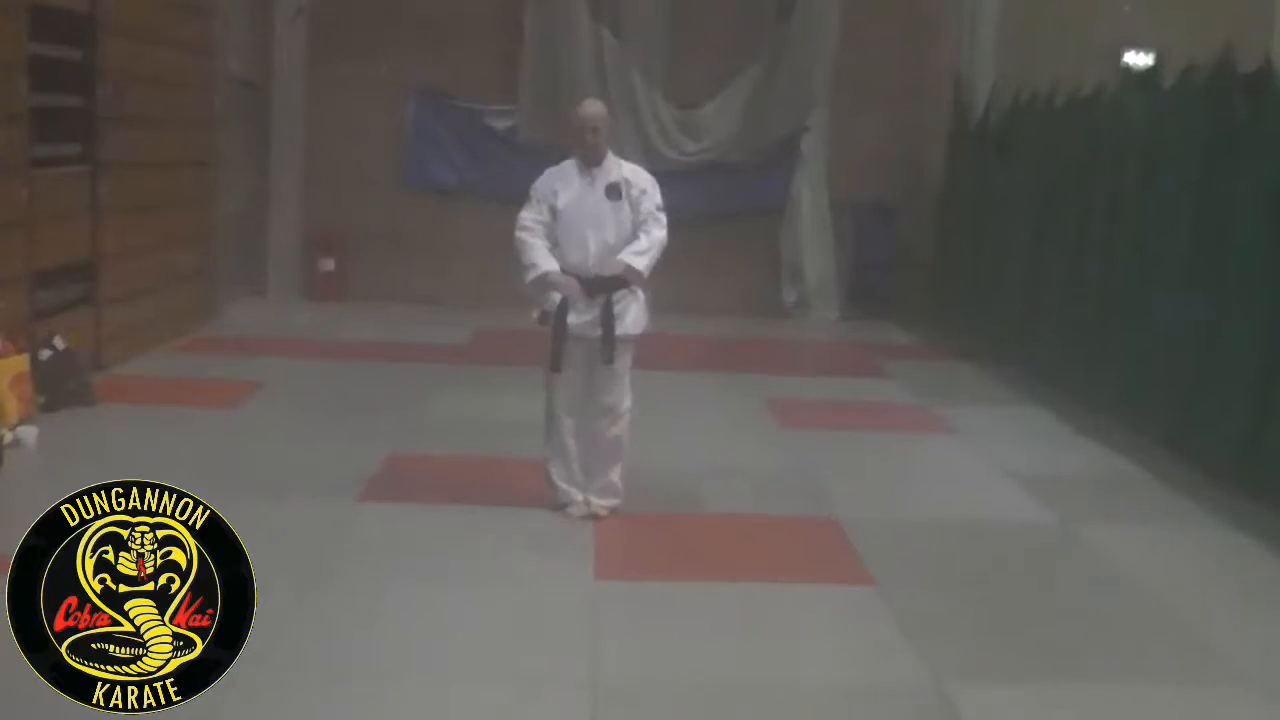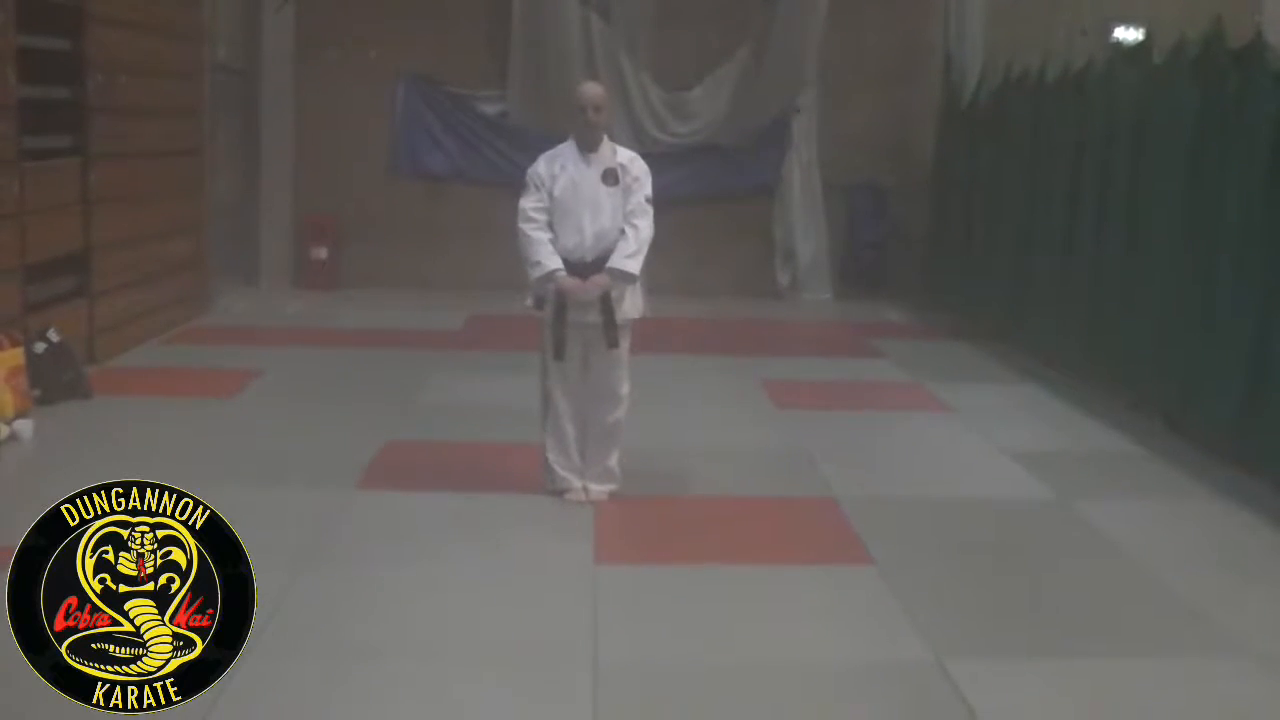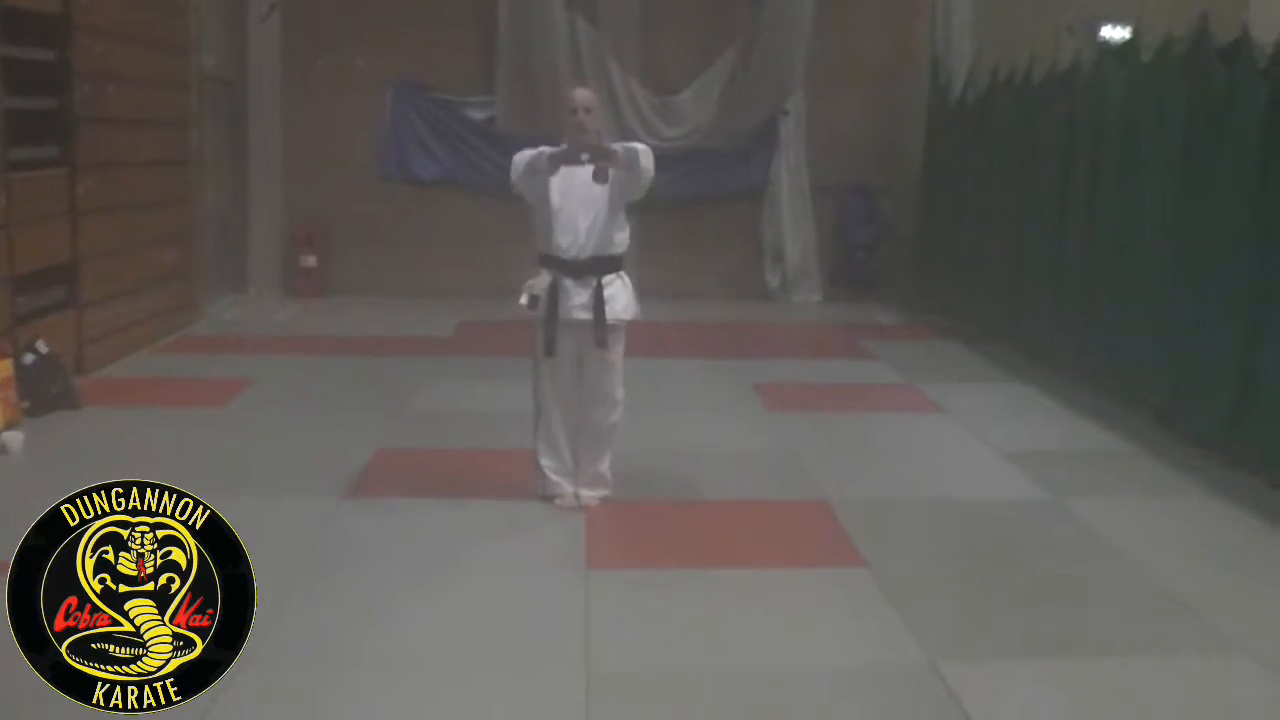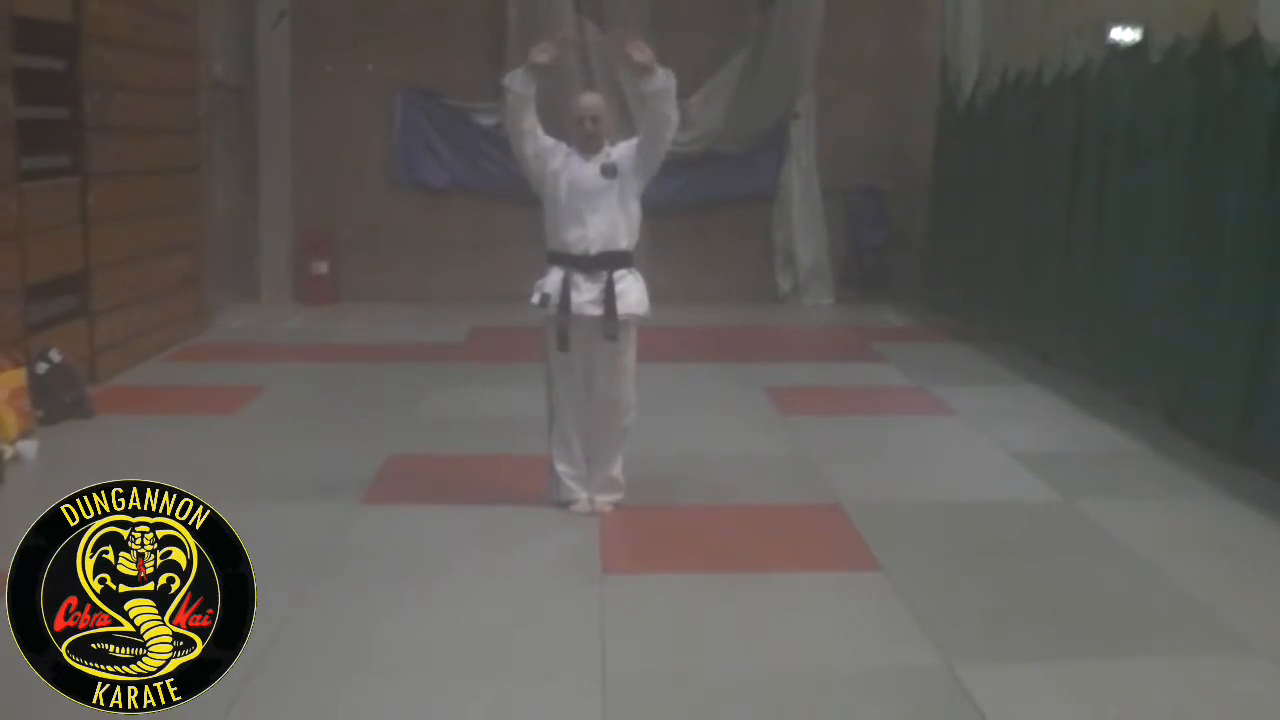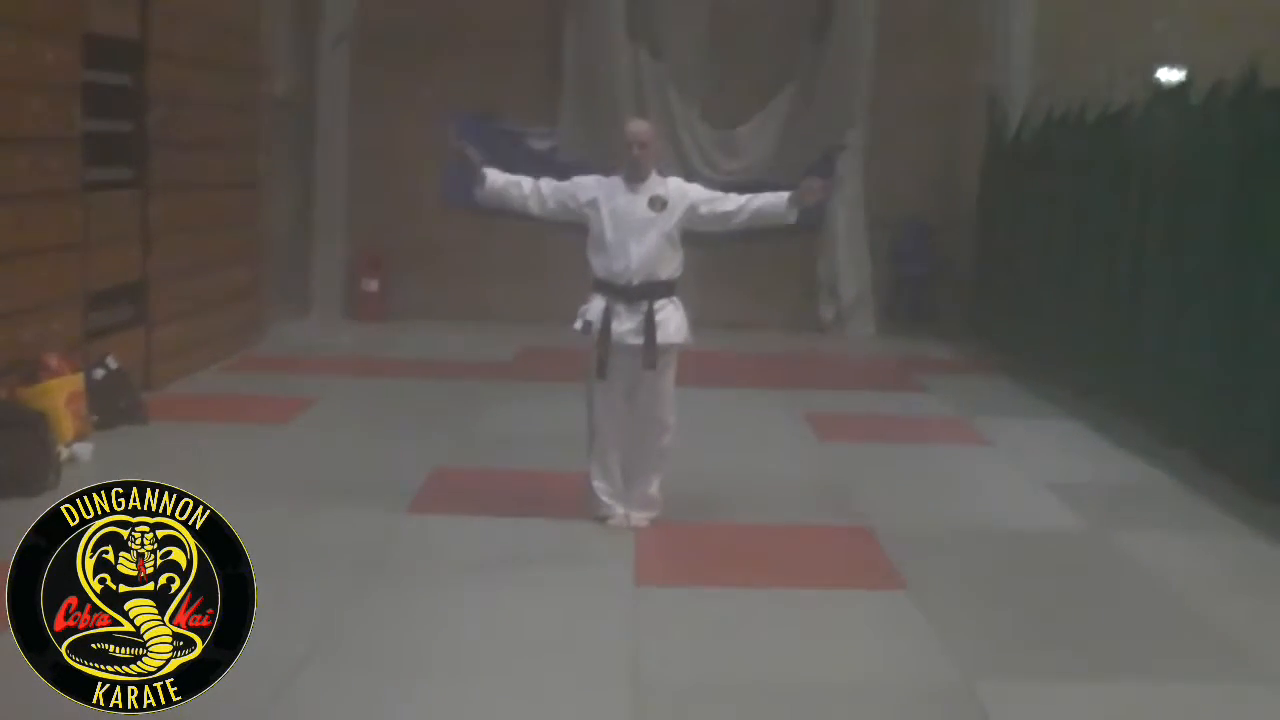
dt=1s
person 1, frame 1
left shoulder: (635, 179)
right shoulder: (552, 181)
left elbow: (654, 230)
right elbow: (530, 232)
left wrist: (625, 265)
right wrist: (551, 275)
left hip: (617, 305)
right hip: (569, 305)
left knee: (611, 403)
right knee: (565, 402)
left ankle: (602, 490)
right ankle: (569, 489)
person 1, frame 2
left shoulder: (630, 165)
right shoulder: (547, 165)
left elbow: (639, 226)
right elbow: (532, 226)
left wrist: (609, 278)
right wrist: (559, 278)
left hip: (613, 290)
right hip: (562, 289)
left knee: (609, 390)
right knee: (562, 388)
left ankle: (600, 476)
right ankle: (567, 476)
person 1, frame 3
left shoulder: (618, 160)
right shoulder: (545, 158)
left elbow: (643, 166)
right elbow: (522, 170)
left wrist: (612, 152)
right wrist: (558, 156)
left hip: (605, 290)
right hip: (556, 288)
left knee: (602, 394)
right knee: (554, 393)
left ankle: (591, 480)
right ankle: (558, 481)
person 1, frame 4
left shoulder: (630, 162)
right shoulder: (551, 162)
left elbow: (661, 125)
right elbow: (520, 125)
left wrist: (650, 75)
right wrist: (530, 74)
left hip: (616, 289)
right hip: (566, 289)
left knee: (614, 396)
right knee: (567, 395)
left ankle: (604, 485)
right ankle: (574, 486)
person 1, frame 5
left shoulder: (679, 194)
right shoulder: (591, 190)
left elbow: (734, 207)
right elbow: (536, 194)
left wrist: (791, 201)
right wrist: (484, 177)
left hip: (658, 316)
right hip: (610, 315)
left knee: (653, 417)
right knee: (608, 414)
left ankle: (641, 501)
right ankle: (612, 501)
